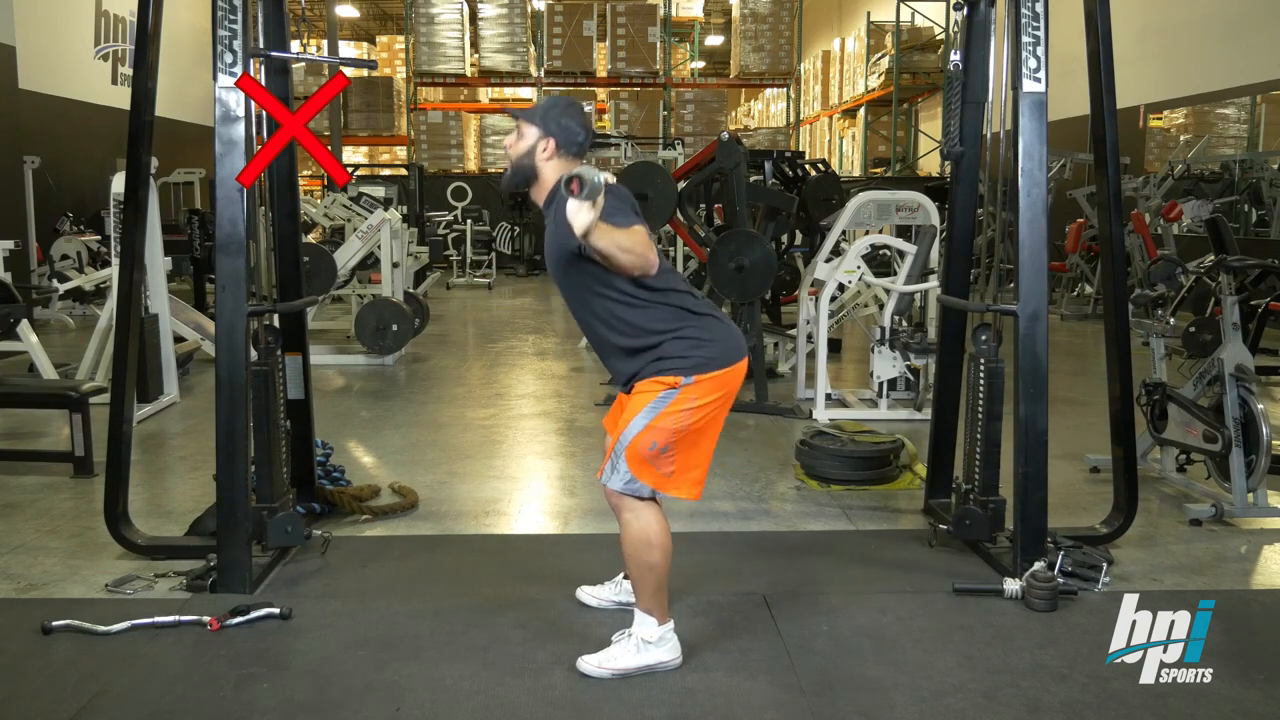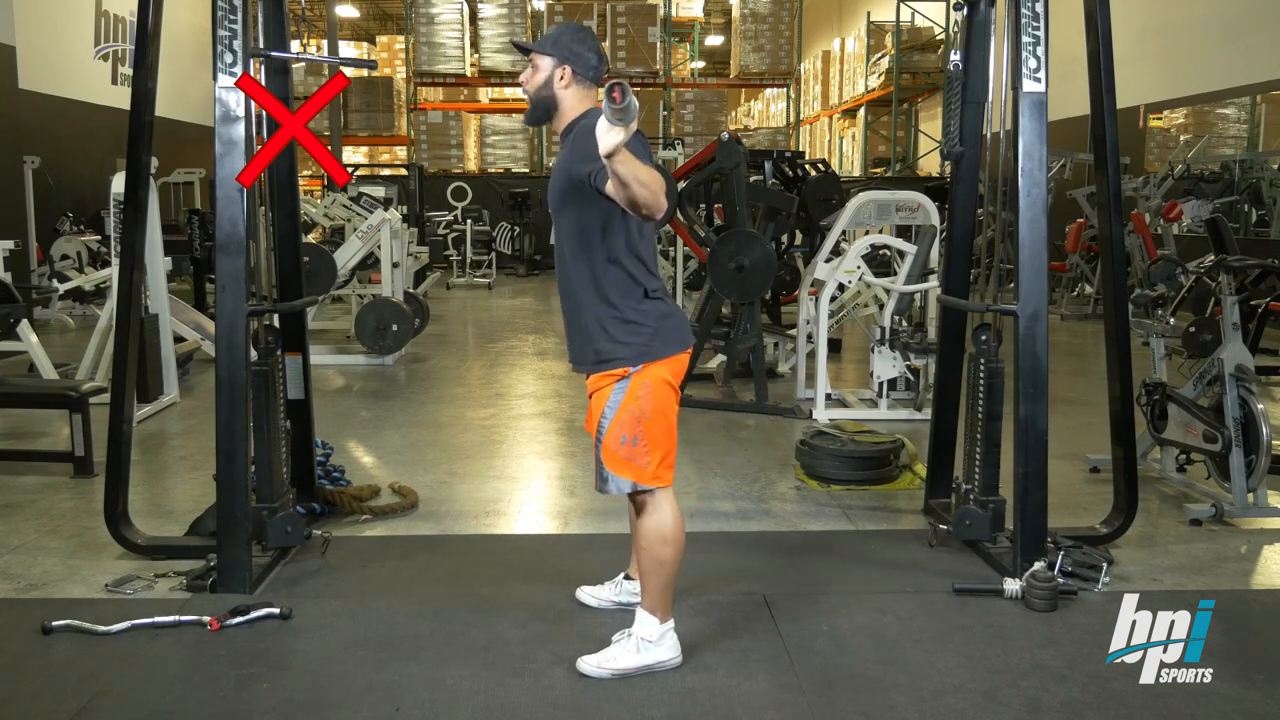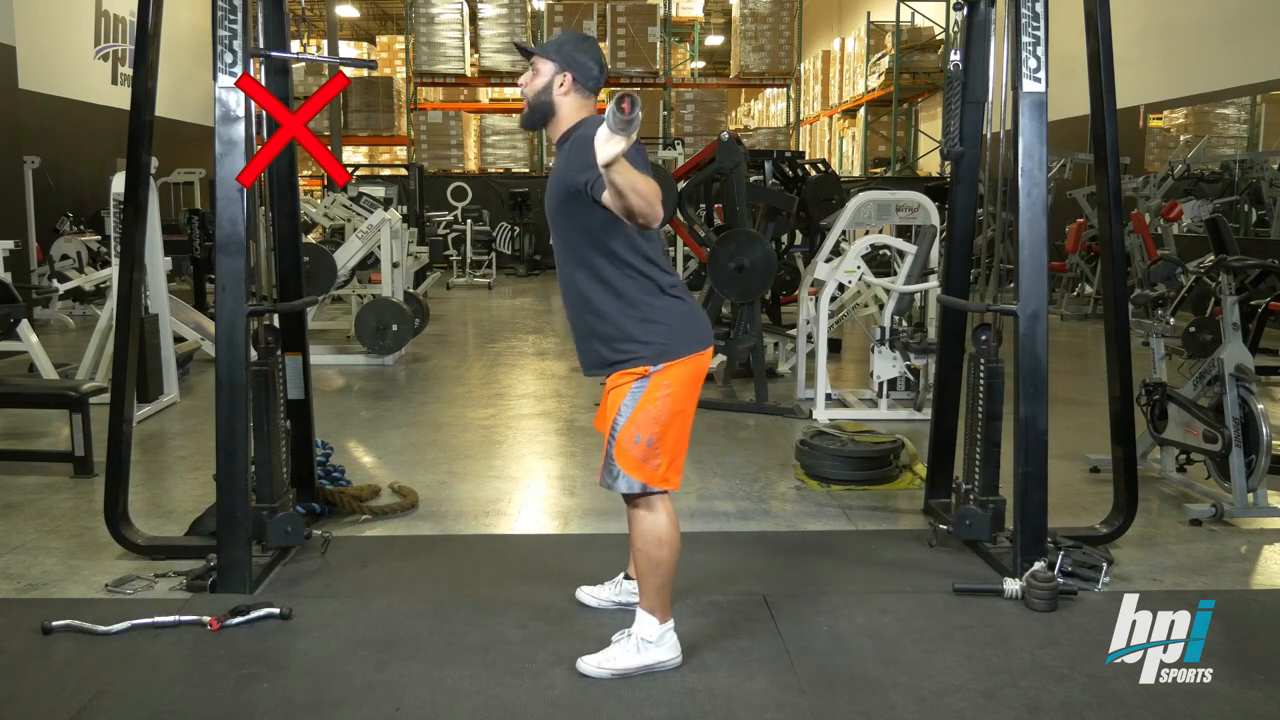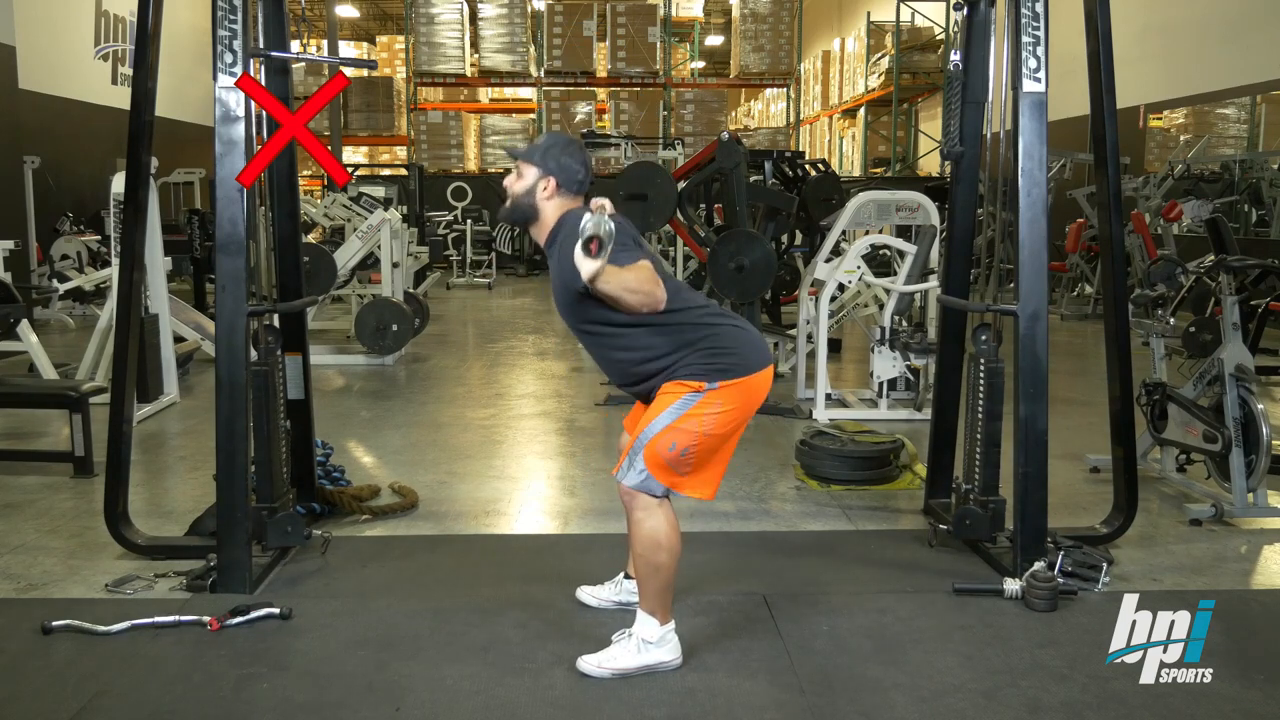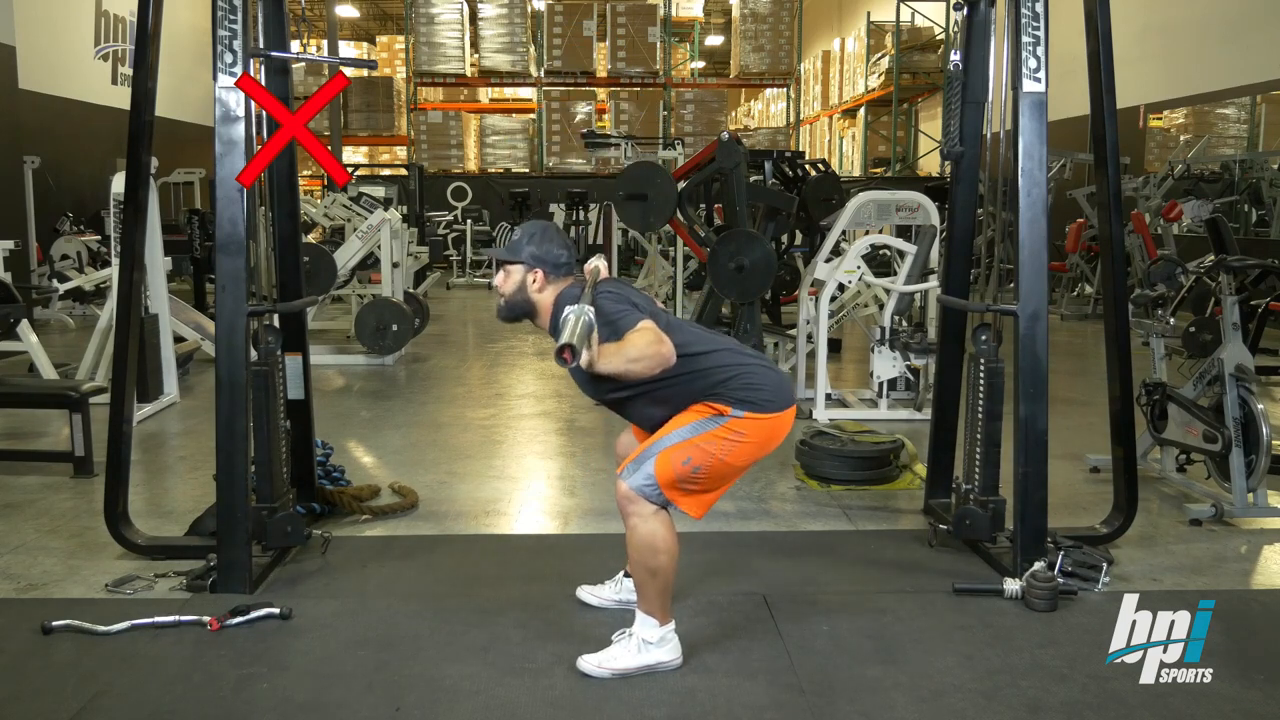
dt=0.5s
person 1, frame 1
left shoulder: (585, 195)
right shoulder: (567, 201)
left elbow: (643, 257)
left wrist: (589, 229)
left hip: (691, 361)
right hip: (667, 356)
left knee: (627, 484)
right knee: (622, 462)
left ankle: (655, 638)
right ankle: (637, 582)
person 1, frame 2
left shoulder: (598, 137)
right shoulder: (582, 140)
left elbow: (652, 201)
left wrist: (617, 153)
left hip: (635, 345)
right hip: (622, 340)
left knee: (645, 484)
right knee: (634, 479)
left ankle: (655, 636)
right ankle: (638, 580)
person 1, frame 3
left shoulder: (594, 141)
right shoulder: (577, 148)
left elbow: (648, 211)
left wrist: (614, 164)
left hip: (658, 346)
right hip: (639, 342)
left knee: (639, 481)
right knee: (630, 473)
left ankle: (654, 637)
right ankle: (637, 580)
person 1, frame 4
left shoulder: (582, 232)
right shoulder: (573, 233)
left elbow: (651, 293)
left wrist: (598, 274)
left hip: (721, 368)
right hip: (700, 364)
left knee: (640, 482)
right knee: (635, 456)
left ankle: (655, 638)
right ankle: (636, 581)
person 1, frame 5
right shoulder: (587, 300)
left elbow: (658, 350)
left wrist: (597, 359)
left hip: (750, 405)
right hip: (737, 395)
left knee: (637, 489)
right knee: (631, 451)
left ankle: (655, 639)
right ankle: (635, 581)
